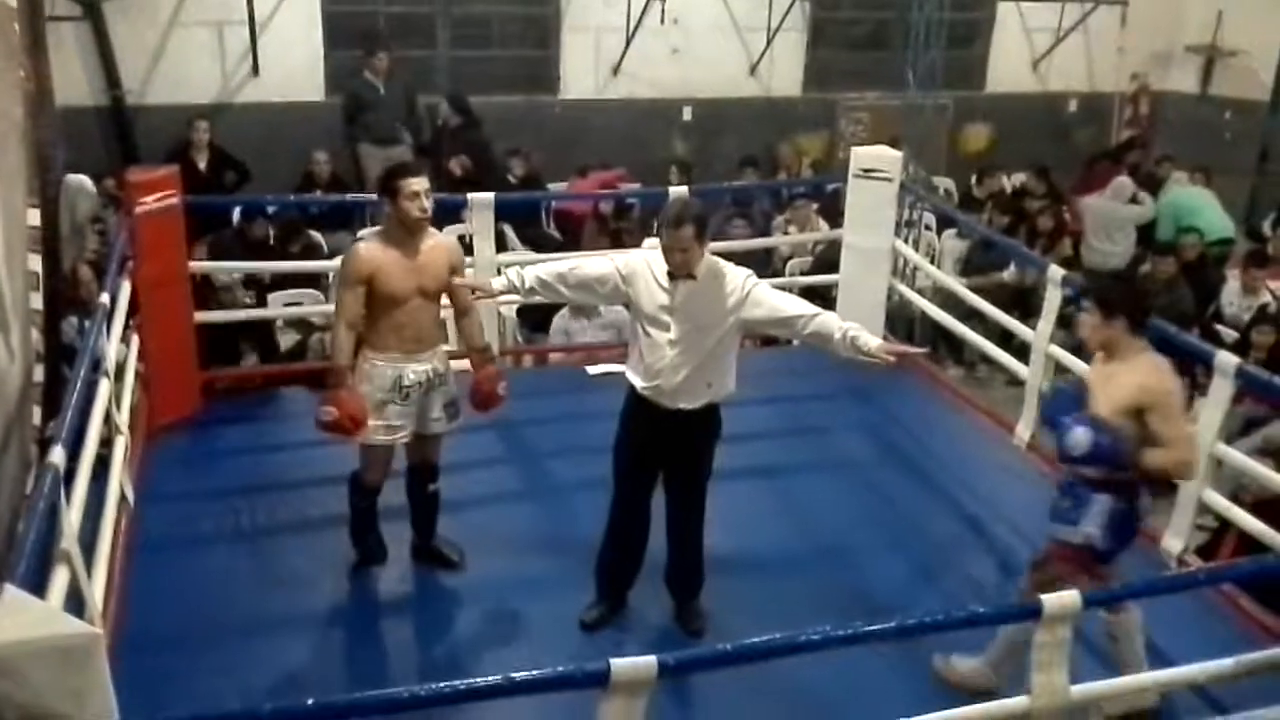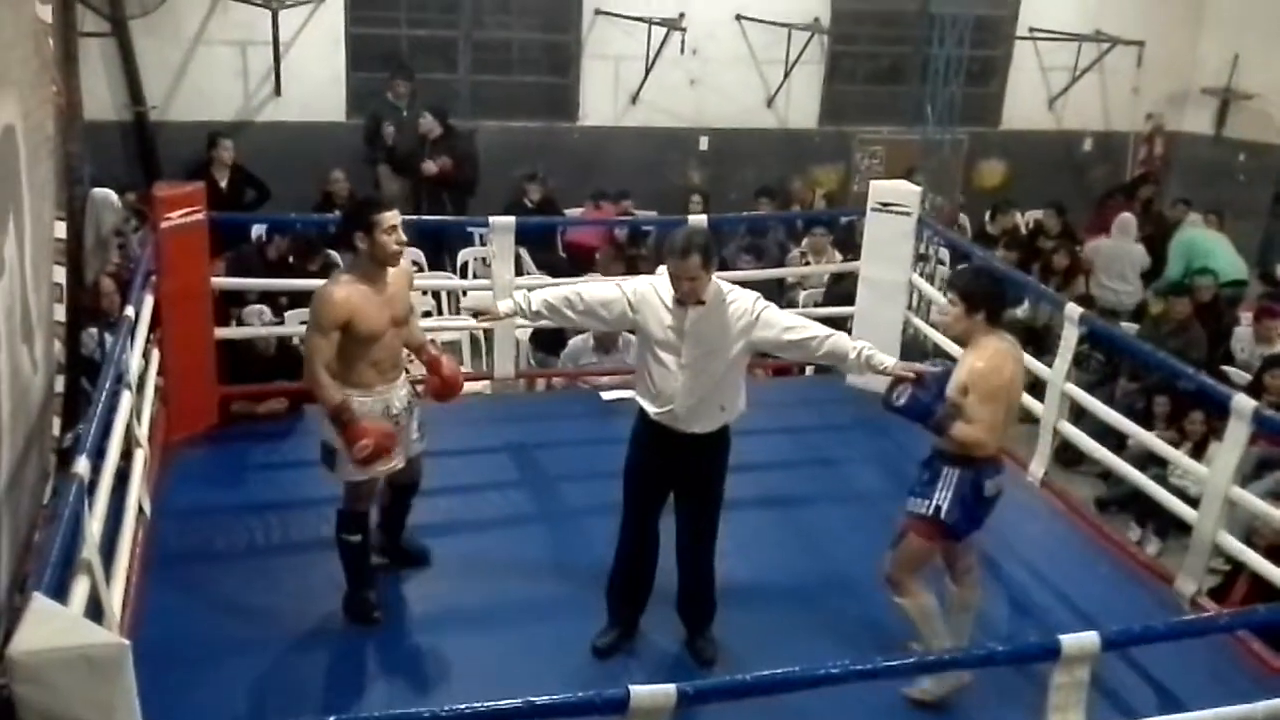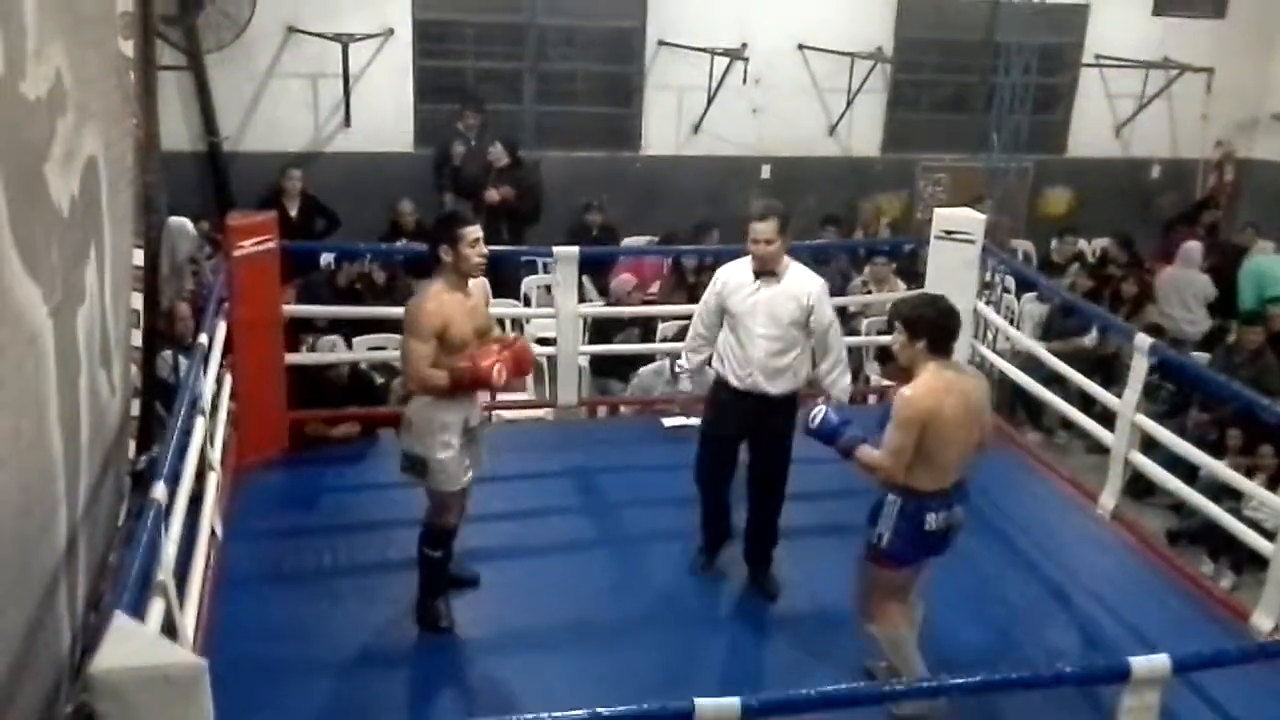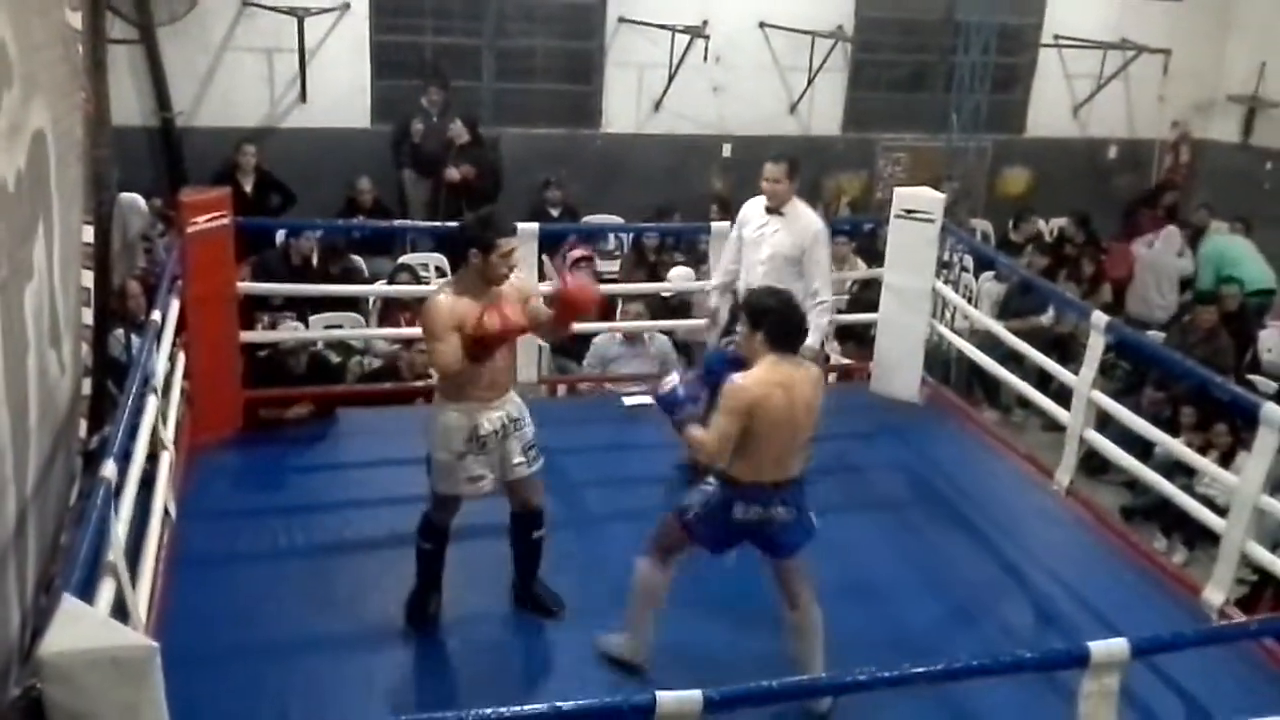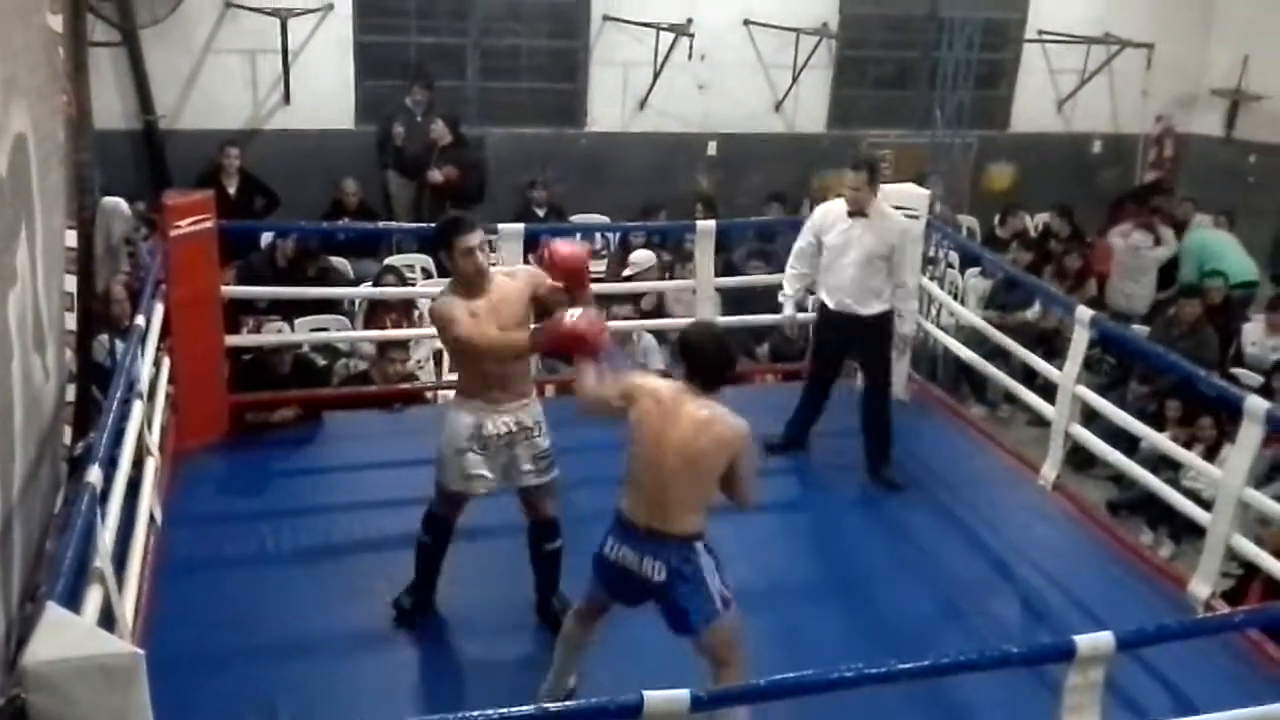
dt=1s
person 1, frame 1
left shoulder: (1154, 382)
right shoulder: (1106, 356)
left elbow: (1182, 460)
left wrist: (1117, 452)
right wrist: (1067, 407)
left hip: (1108, 504)
right hip: (1087, 491)
left knee: (1041, 591)
right knee: (1109, 592)
left ankle: (988, 671)
person 1, frame 2
left shoulder: (987, 364)
right shoulder: (1002, 346)
left elbow: (983, 440)
left wrist: (929, 412)
right wrist: (943, 387)
left hip: (960, 478)
right hip: (974, 475)
left knee: (900, 573)
right knee: (960, 564)
left ankle: (948, 666)
right ankle: (957, 651)
person 1, frame 3
left shoulder: (914, 397)
right shoulder: (975, 381)
left elbow: (889, 469)
right elbow: (980, 440)
left wrist: (843, 436)
left hip: (911, 509)
right hip: (952, 501)
left knee: (876, 607)
right knee: (902, 591)
right ankle: (898, 670)
person 1, frame 4
left shoulder: (743, 386)
right shoulder: (813, 377)
left elbow: (709, 452)
left wrist: (681, 410)
left hip: (734, 498)
right hip: (787, 499)
left knee: (658, 551)
right knee: (798, 592)
left ankle: (633, 647)
person 1, frame 5
left shoulder: (646, 391)
right shoulder: (735, 430)
left elbow: (591, 391)
right elbow: (742, 497)
left wrist: (587, 357)
left hip: (625, 541)
right hip: (682, 559)
left knee: (588, 610)
right knee: (729, 662)
left ankle: (553, 690)
person 2, frame 1
left shoulder: (447, 249)
right shoulder: (363, 256)
left elbow: (465, 311)
right elbow: (346, 323)
left wrist: (484, 362)
right wrist: (341, 381)
left hip: (433, 365)
right hip: (383, 370)
left knee: (426, 462)
right knee: (374, 471)
left ankle: (425, 539)
right ankle: (365, 532)
person 2, frame 2
left shoulder: (402, 270)
right shoulder: (335, 298)
right elbow: (316, 370)
left wrist: (430, 355)
right wrist: (346, 422)
left hip: (399, 392)
right hip: (360, 404)
left knee: (408, 476)
right knee: (359, 500)
left ankle: (390, 541)
right ankle: (359, 588)
person 2, frame 3
left shoulder: (478, 288)
right shoulder: (428, 307)
right elbow: (415, 377)
left wrist: (507, 345)
right wrist: (470, 376)
left hip: (468, 409)
right hip: (437, 416)
left knee: (458, 501)
right knee: (445, 511)
left ankle: (441, 568)
right ankle: (429, 597)
person 2, frame 4
left shoulder: (516, 289)
right shoulder: (442, 307)
left elbow: (550, 328)
right elbow: (449, 373)
left wrist: (566, 307)
right wrist: (483, 343)
left hip: (508, 409)
right hip: (461, 419)
left knee: (531, 505)
right knee: (442, 512)
left ankle: (527, 583)
right ankle: (426, 591)
person 2, frame 5
left shoulder: (522, 278)
right shoulder: (447, 307)
left elbow: (574, 306)
right elbow: (491, 345)
left wrist: (576, 282)
right wrist: (550, 335)
left hip: (525, 412)
right hip: (474, 418)
left knee: (544, 514)
right knee: (445, 508)
left ankle: (549, 596)
right ankle: (422, 588)
person 3, frame 1
left shoulder: (736, 286)
right shoulder: (634, 268)
left elbow: (797, 314)
right elbow: (572, 275)
left wrist: (865, 342)
right wrist: (503, 282)
left hip: (697, 418)
right hip: (642, 409)
left knee: (687, 513)
right knee: (627, 507)
left ankle: (686, 599)
right ankle: (610, 594)
person 3, frame 2
left shoulder: (744, 309)
right shoulder: (641, 294)
left elbow: (808, 335)
right elbow: (577, 299)
left wrist: (879, 361)
right wrist: (512, 306)
left hip: (708, 440)
right hip: (653, 432)
left knee: (698, 538)
right knee: (636, 529)
left ankle: (698, 626)
right ankle: (622, 619)
person 3, frame 3
left shoulder: (809, 287)
right shoulder: (727, 277)
left elbow: (830, 347)
right elbow: (703, 331)
left wrist: (840, 400)
right wrist: (687, 377)
left hip: (779, 402)
right hip: (728, 394)
left knee: (768, 489)
right knee: (711, 475)
left ankle: (759, 563)
right ankle: (713, 539)
person 3, frame 4
left shoulder: (811, 228)
right shoulder: (749, 211)
left elbow: (819, 289)
right elbow: (731, 259)
left wrist: (814, 338)
right wrist: (716, 298)
person 3, frame 5
left shoulder: (896, 226)
right shoulder: (824, 214)
left elbow: (905, 281)
right elbow: (801, 262)
left wrist: (906, 324)
right wrist: (789, 304)
left hip: (873, 321)
right hip: (831, 314)
left knee: (877, 392)
right knee: (818, 379)
left ankle: (879, 462)
right ankle: (795, 435)
